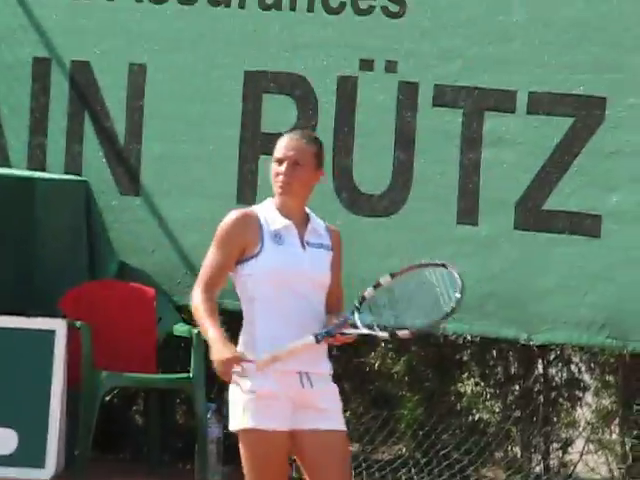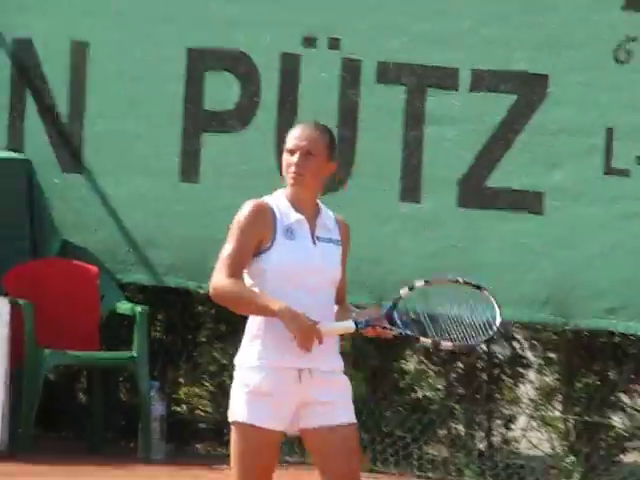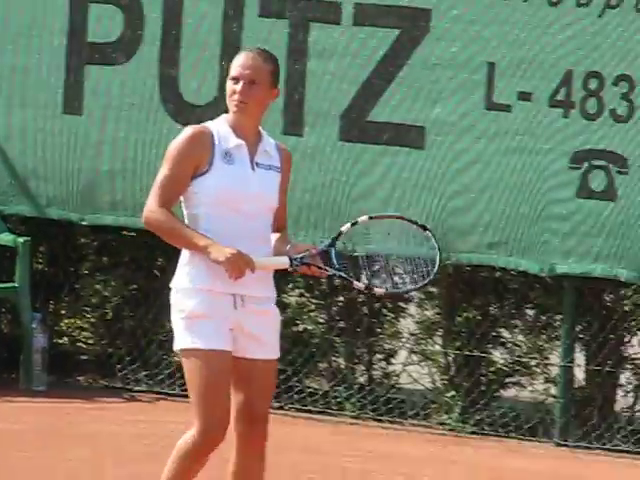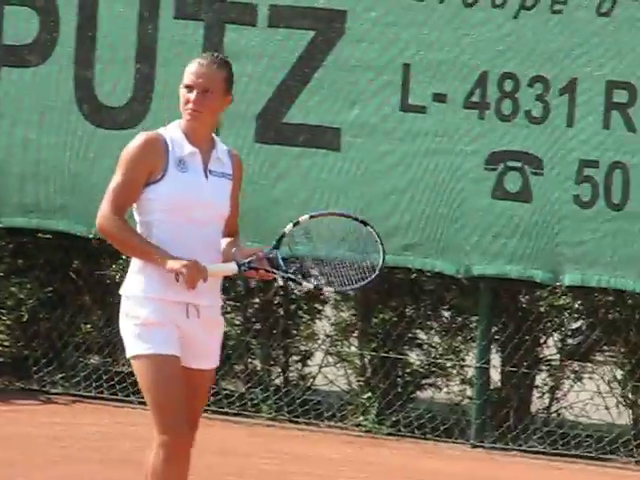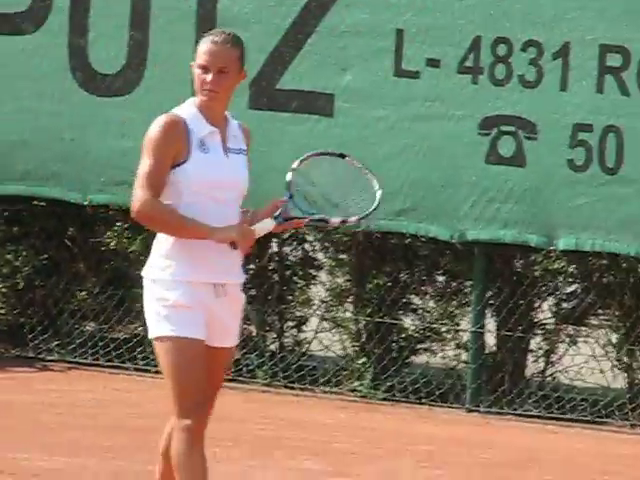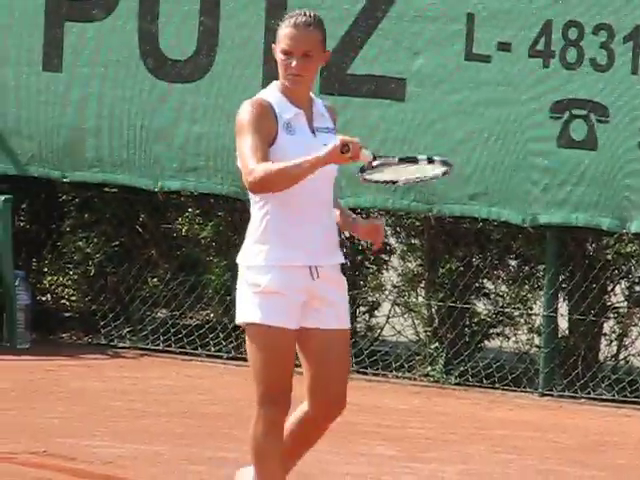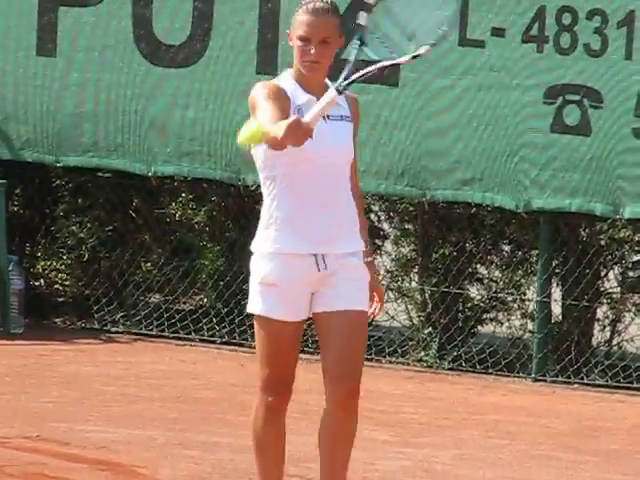
dt=0.2s
person 1, frame 1
left shoulder: (329, 236)
right shoulder: (243, 223)
right elbow: (202, 296)
right wrist: (218, 341)
left hip: (315, 381)
right hip: (260, 378)
person 1, frame 2
left shoulder: (338, 228)
right shoulder: (260, 214)
right elbow: (221, 285)
left wrist: (360, 320)
right wrist: (283, 311)
left hip: (325, 378)
right hip: (265, 371)
person 1, frame 3
left shoulder: (279, 156)
right shoulder: (197, 140)
right elbow: (154, 213)
left wrist: (293, 250)
right wrist: (212, 247)
left hip: (258, 302)
right hip: (201, 296)
left knee: (254, 427)
right knee: (212, 427)
person 1, frame 4
left shoulder: (231, 163)
right shoulder: (149, 146)
right elbow: (107, 221)
left wrist: (244, 255)
right wrist: (168, 260)
left hip: (204, 311)
right hip: (151, 305)
left knee: (181, 437)
right knee: (170, 435)
person 1, frame 5
left shoulder: (241, 134)
right shoulder: (169, 128)
right elbow: (143, 207)
left wrist: (261, 220)
right wrist: (218, 232)
left hip: (226, 289)
right hip: (175, 287)
left knee: (196, 417)
right knee: (190, 419)
person 1, frame 6
left shoulder: (327, 115)
right shoulder: (258, 110)
right elbow: (257, 178)
left wrist: (356, 226)
right wrist: (323, 157)
left hip: (325, 273)
right hip: (271, 271)
left knee: (330, 402)
right knee: (273, 405)
person 1, frame 7
left shoulder: (348, 105)
right shoulder: (269, 94)
right elbow: (270, 134)
left wrist: (368, 258)
right wrist: (288, 130)
left hip: (344, 260)
right hip: (283, 257)
left knee: (343, 394)
right knee: (275, 393)
